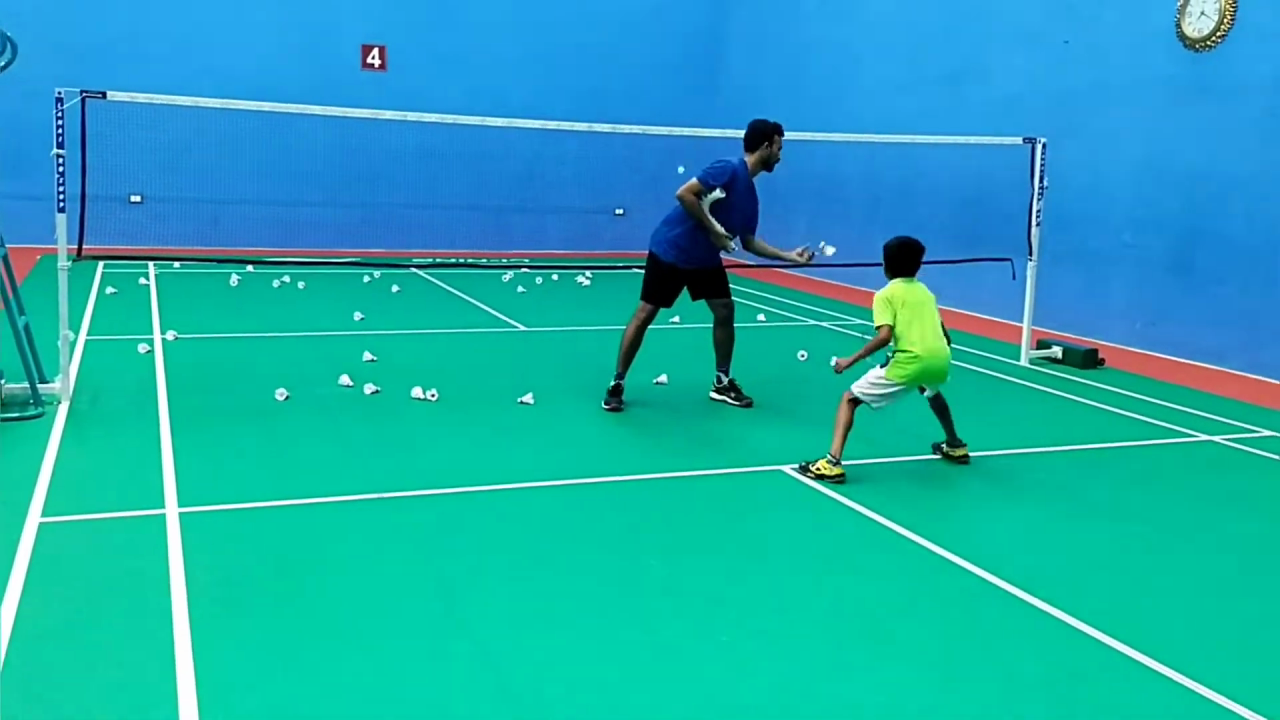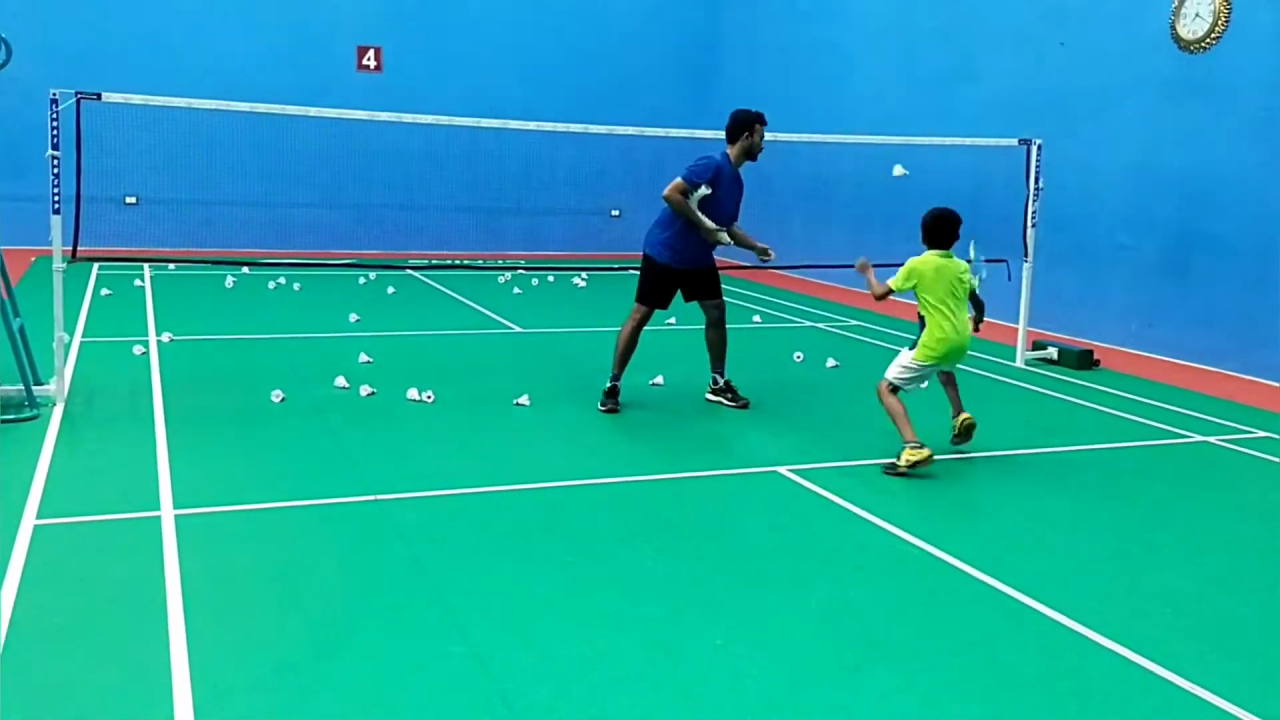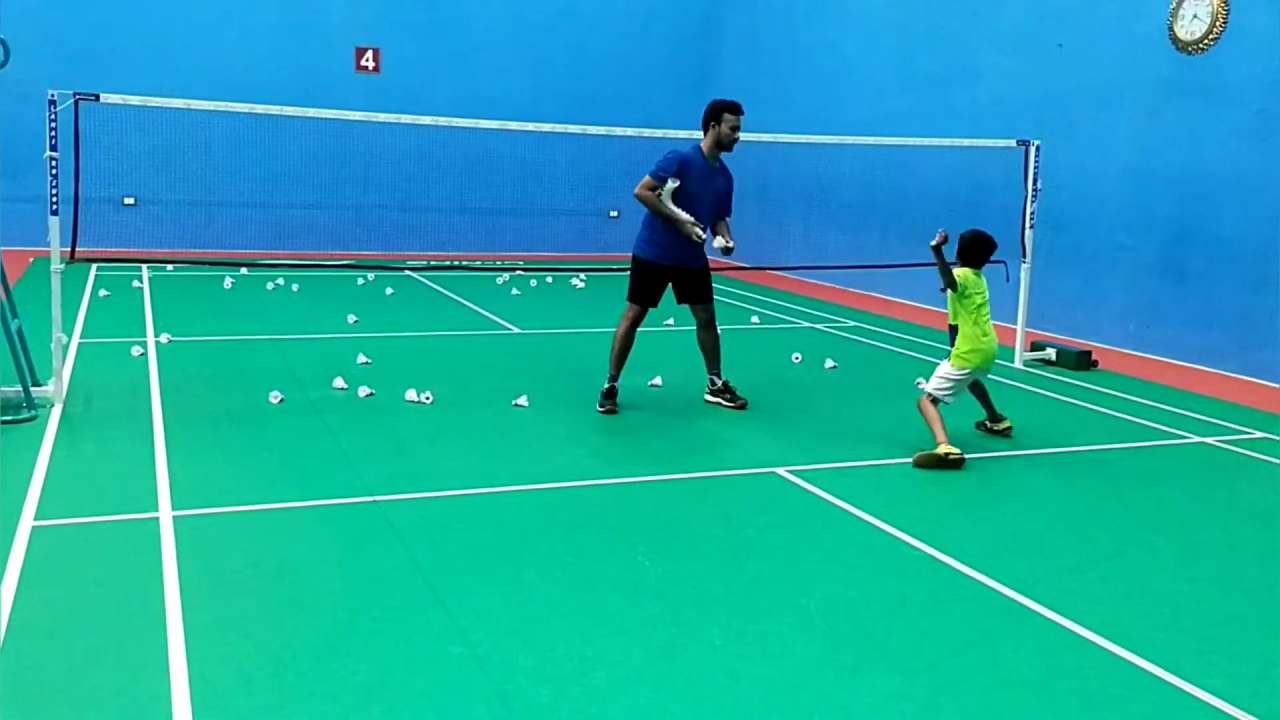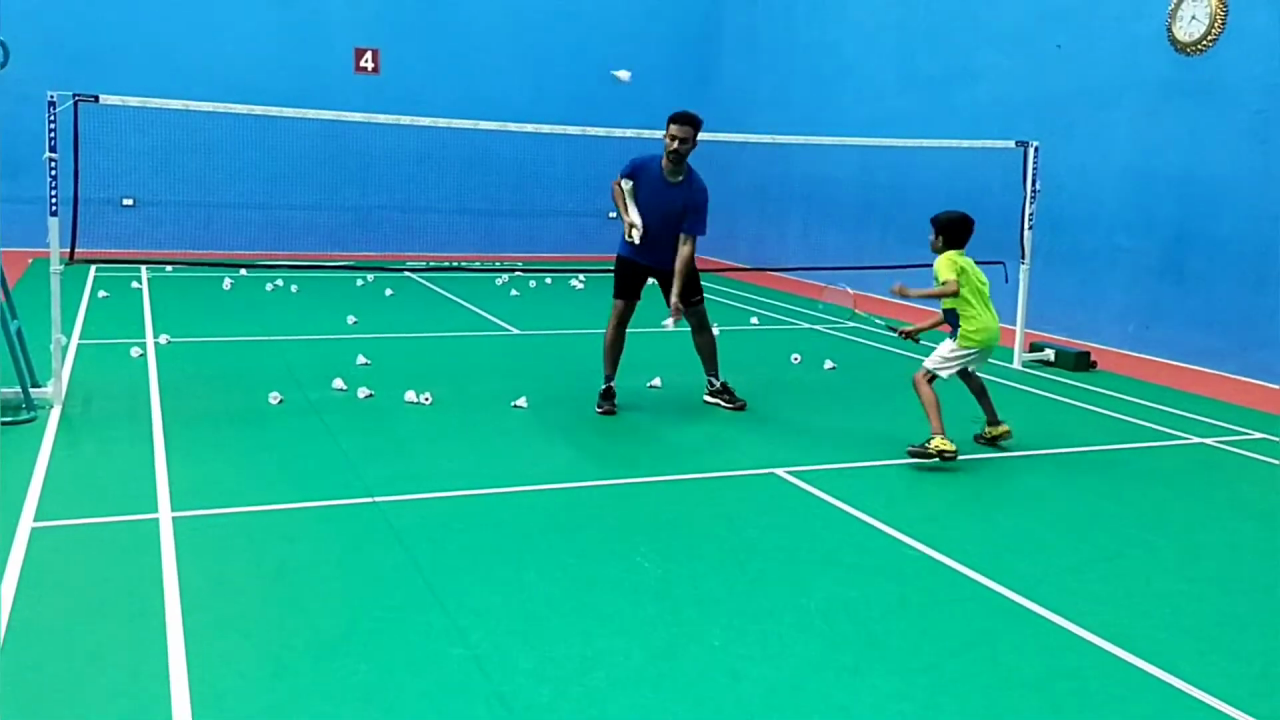
dt=0.3s
person 1, frame 1
left shoulder: (750, 193)
right shoulder: (728, 170)
left elbow: (748, 242)
right elbow: (684, 194)
left wrist: (789, 256)
right wrist: (712, 230)
left hip: (705, 258)
right hip: (670, 251)
left knee: (725, 312)
right knee: (644, 314)
left ankle: (722, 382)
right ankle: (617, 383)
person 1, frame 2
left shoulder: (736, 181)
right shoulder: (711, 165)
left elbow: (728, 225)
right elbow: (670, 194)
left wrist: (754, 245)
right wrist: (703, 225)
left hip: (700, 258)
right hip: (665, 253)
left knee: (717, 314)
right knee: (640, 316)
left ankle: (718, 384)
right ankle: (613, 385)
person 1, frame 3
left shoulder: (725, 175)
right shoulder: (681, 159)
left elbow: (720, 217)
right elbow: (641, 191)
left wrist: (725, 238)
right wrist: (678, 219)
left hip: (692, 258)
right hip: (653, 252)
left knee: (707, 317)
right knee: (633, 316)
left ankle: (716, 385)
right ankle: (611, 386)
person 1, frame 4
left shoulder: (696, 190)
right shoulder: (639, 165)
left elbow: (687, 243)
right elbow: (618, 186)
left wrist: (676, 291)
right wrist: (626, 216)
left hip: (674, 258)
right hip: (633, 253)
left knee: (698, 319)
right knee: (619, 315)
left ankle: (714, 386)
right ankle: (608, 387)
person 2, frame 1
left shoulder: (885, 295)
right shoulder: (926, 293)
left elbow: (885, 337)
right elbow: (945, 337)
left wrist: (851, 360)
left hip: (909, 362)
right hip: (940, 363)
left knee: (850, 399)
right knee: (933, 393)
left ankle: (833, 462)
right ankle: (955, 445)
person 2, frame 2
left shoulder: (917, 265)
right shoulder: (962, 268)
left elbow: (880, 294)
right elbow: (978, 303)
left wrist: (867, 272)
right wrist: (977, 322)
left hip: (931, 344)
right hip: (959, 340)
left knee: (887, 388)
right knee: (943, 369)
left ankle: (915, 448)
right ankle: (961, 416)
person 2, frame 3
left shoulder: (961, 277)
right shoulder: (979, 278)
left elbow: (948, 279)
left wrist: (937, 251)
left hip: (967, 353)
right hip: (987, 350)
left knee: (926, 399)
right knee: (970, 379)
left ankle: (945, 448)
right ankle: (997, 421)
person 2, frame 4
left shoulder: (944, 262)
right shoulder: (964, 263)
left elbow: (952, 290)
left wrist: (912, 293)
right wrist: (918, 328)
left hip: (971, 333)
right hip: (986, 331)
left knee: (922, 377)
right knee: (966, 372)
left ankle: (939, 441)
right ankle: (995, 427)
